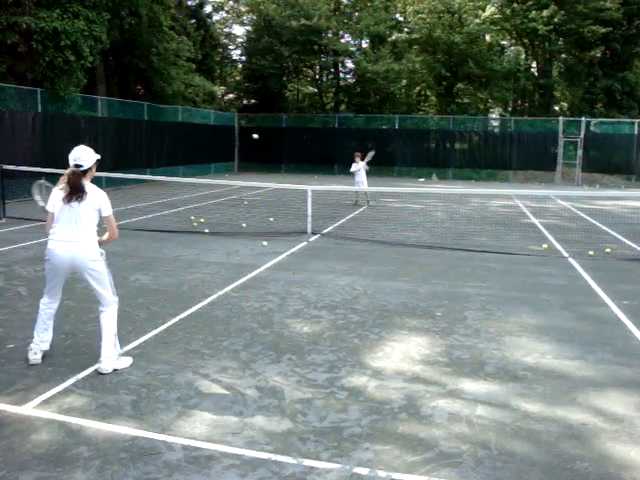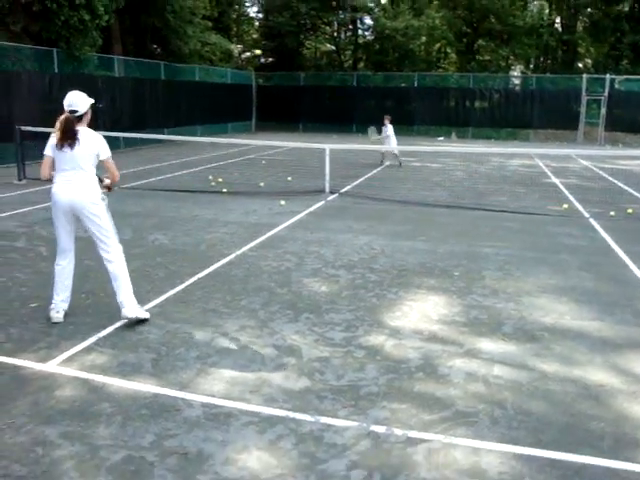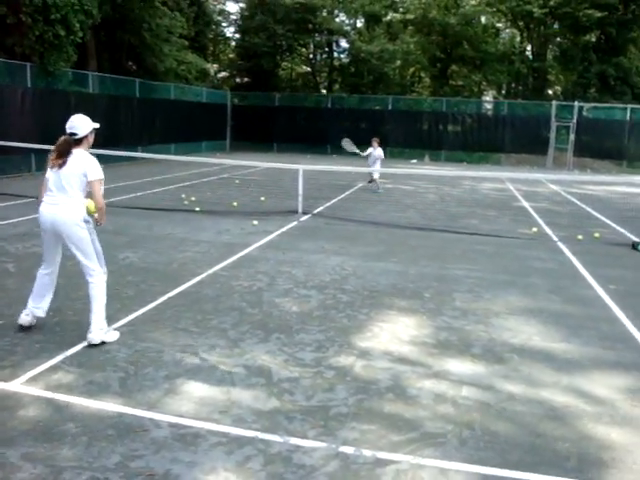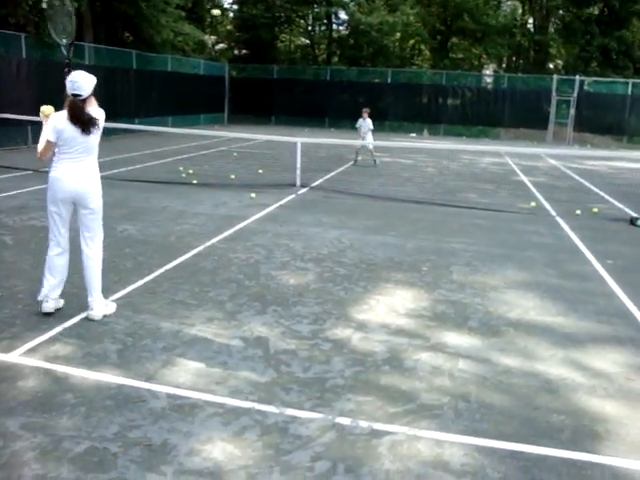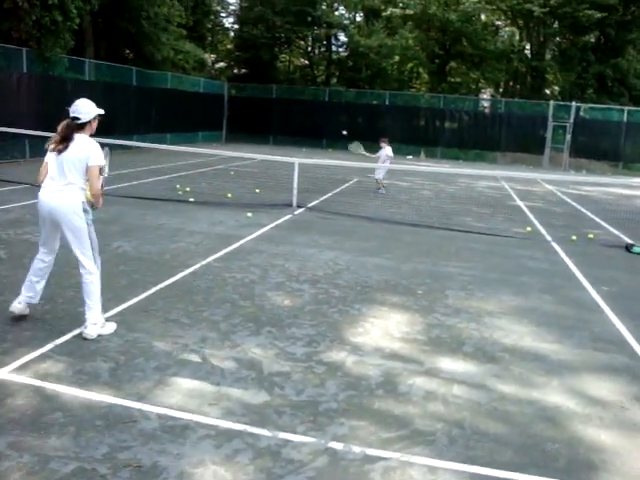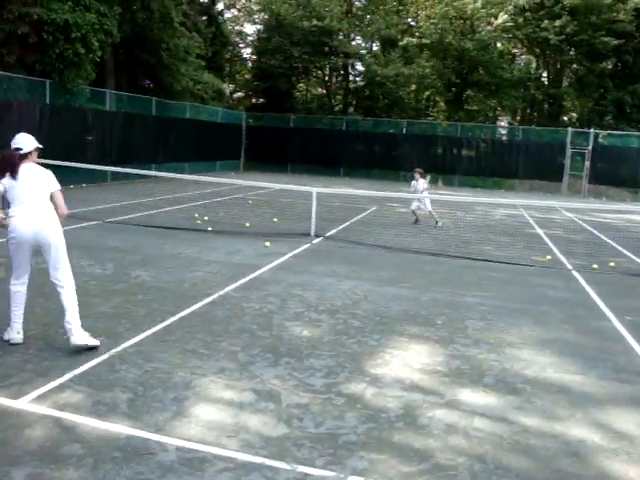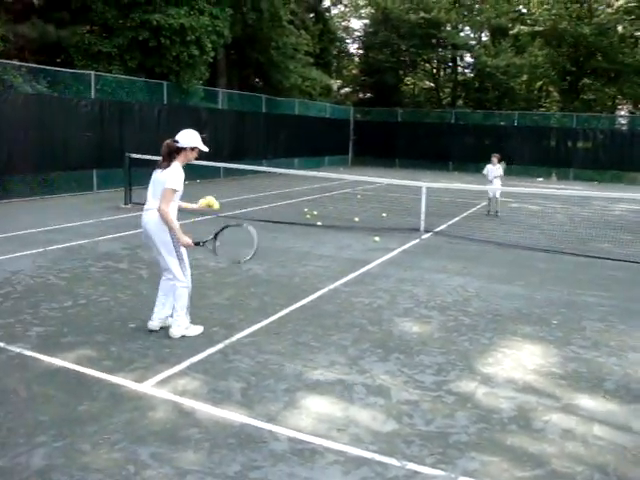
dt=0.7s
person 1, frame 1
left shoulder: (58, 191)
right shoulder: (98, 195)
left elbow: (49, 228)
right elbow: (113, 234)
right wrist: (101, 240)
left hip: (57, 251)
right hip: (86, 252)
left knee: (49, 299)
right knee: (108, 303)
left ankle: (36, 349)
right ankle: (109, 358)
person 1, frame 2
left shoulder: (55, 138)
right shoulder: (95, 139)
left elbow: (44, 175)
right elbow: (114, 176)
right wrist: (108, 185)
left hip: (61, 197)
right hip: (88, 197)
left knee: (64, 254)
right knee: (112, 250)
left ankle: (58, 308)
right ankle: (128, 305)
person 1, frame 3
left shoulder: (56, 158)
right shoulder: (90, 162)
left elbow: (44, 194)
right elbow: (99, 204)
right wrist: (100, 218)
left hip: (47, 215)
right hip: (71, 219)
left knee: (48, 266)
right knee: (96, 273)
left ankle: (30, 313)
right ankle: (97, 330)
person 1, frame 4
left shoulder: (57, 119)
right shoulder: (98, 116)
left elbow: (43, 156)
left wrist: (44, 127)
right wrist: (84, 90)
left hip: (60, 183)
right hip: (88, 186)
left knee: (58, 244)
right knee: (91, 246)
left ankle: (49, 298)
right ankle: (96, 305)
person 1, frame 5
left shoulder: (57, 144)
right shoulder: (92, 147)
left elbow: (42, 177)
right elbow: (94, 190)
right wrist: (98, 201)
left hip: (46, 202)
right hip: (70, 205)
left knee: (45, 253)
right knee: (89, 266)
left ankle: (23, 301)
right ankle: (93, 323)
person 1, frame 6
right shoulder: (46, 173)
right elbow: (63, 211)
right wrist: (56, 226)
left hip: (20, 228)
right hip: (47, 226)
left knee: (19, 281)
right knee: (64, 282)
right ankle: (76, 332)
person 1, frame 7
left shoulder: (164, 166)
right shoulder: (176, 173)
right elbow: (163, 208)
left wrist: (191, 206)
right wrist: (180, 235)
left hip: (149, 220)
right hip: (159, 223)
left knee: (170, 272)
right knee: (181, 274)
left ankle: (159, 317)
right ankle: (180, 325)
